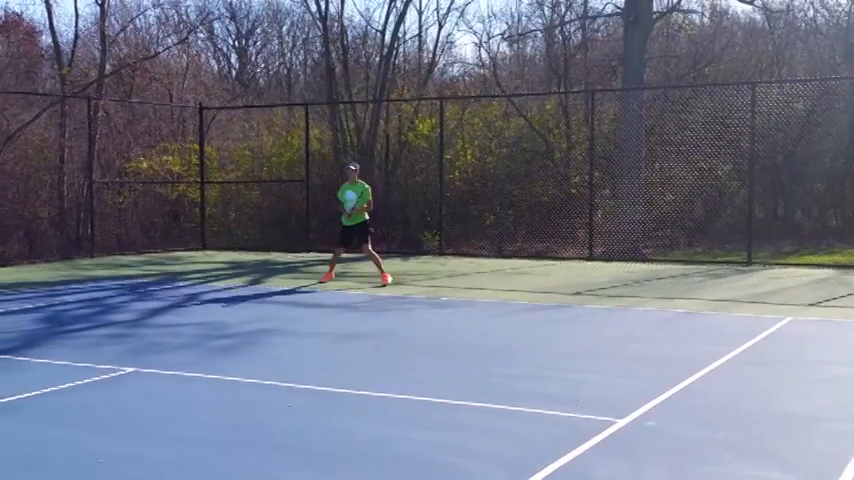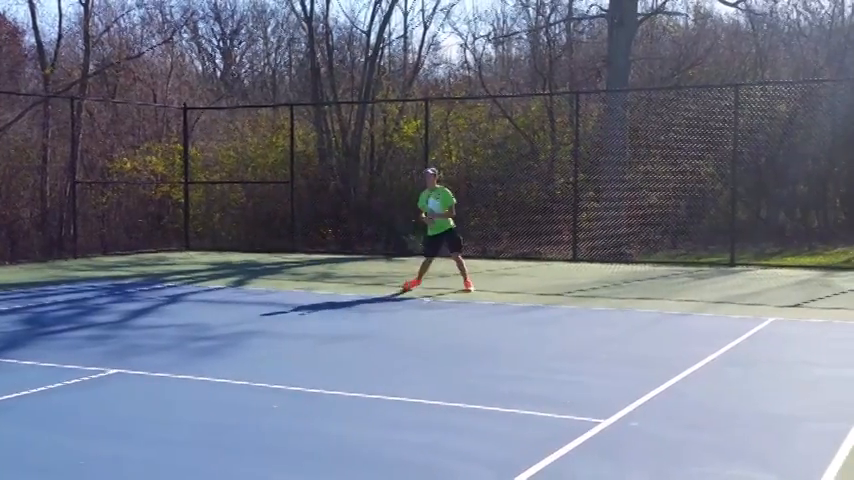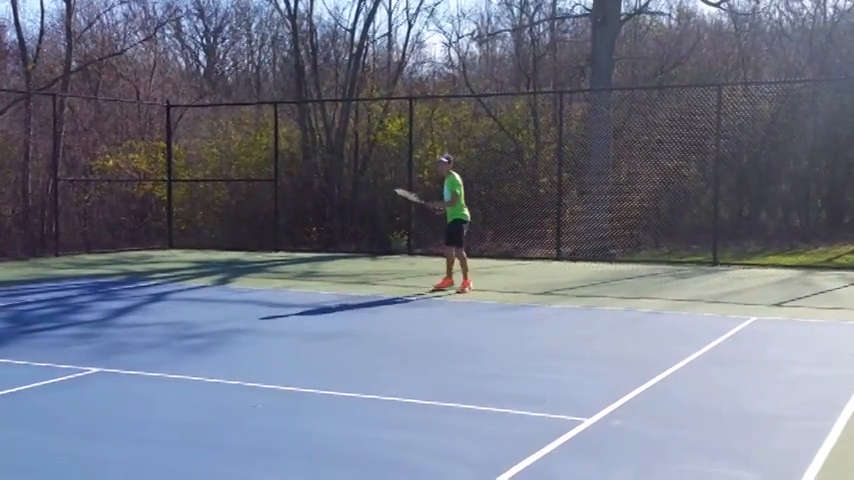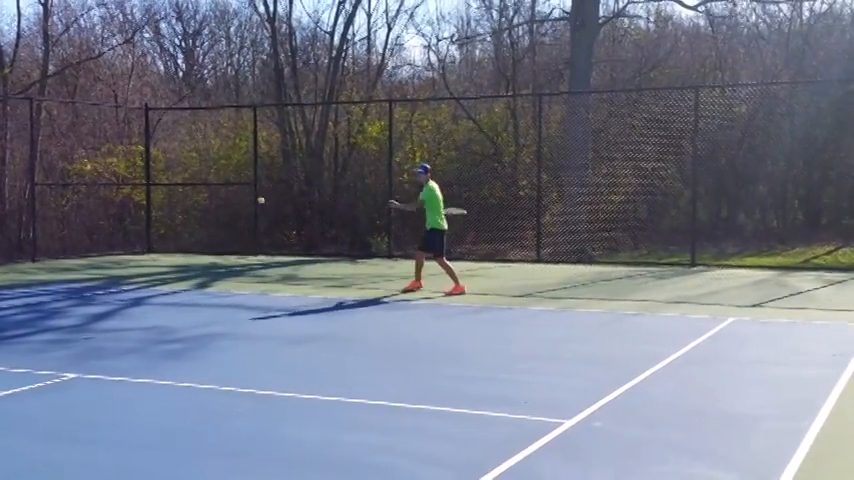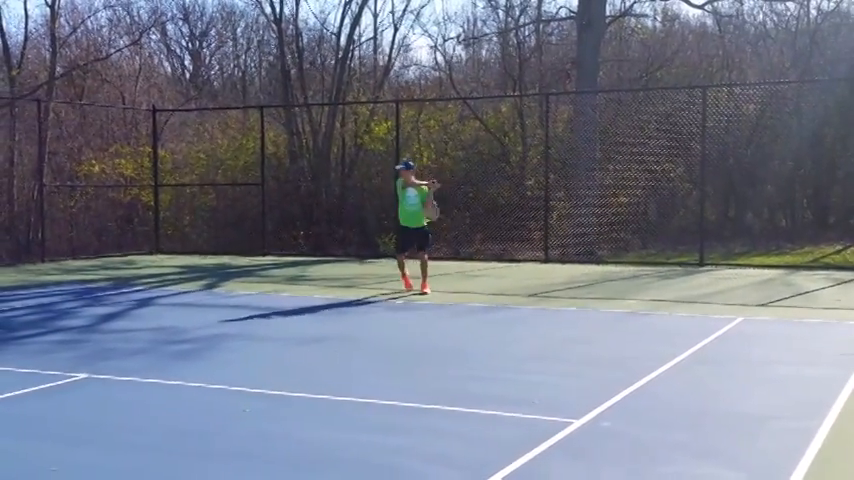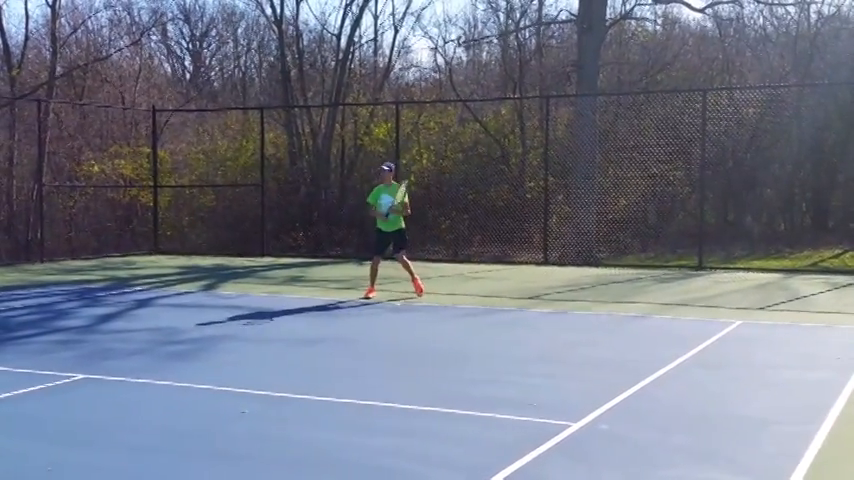
dt=0.7s
person 1, frame 1
left shoulder: (364, 187)
right shoulder: (344, 187)
left elbow: (370, 207)
left wrist: (358, 210)
right wrist: (345, 212)
left hip: (361, 222)
right hip: (347, 223)
left knee: (367, 249)
right knee: (338, 250)
left ankle: (384, 275)
right ankle: (330, 273)
person 1, frame 2
left shoulder: (445, 192)
right shoulder: (424, 195)
left elbow: (452, 213)
right elbow: (421, 213)
left wrist: (438, 215)
right wrist: (426, 219)
left hip: (448, 229)
right hip: (433, 231)
left knee: (456, 256)
right knee: (428, 259)
left ankle: (467, 281)
right ankle: (417, 280)
person 1, frame 3
left shoulder: (454, 179)
right shoulder: (447, 179)
left elbow: (453, 202)
left wrist: (436, 204)
right wrist: (441, 207)
left hip: (459, 218)
right hip: (452, 218)
left knee: (458, 250)
right knee: (448, 249)
left ankle: (466, 282)
right ankle: (448, 278)
person 1, frame 4
left shoulder: (429, 188)
right shoulder: (431, 186)
left elbow: (414, 207)
left wrist: (397, 205)
left hip: (436, 228)
right hip: (432, 227)
left knee: (439, 259)
right knee: (419, 254)
left ankle: (459, 286)
right ankle: (417, 282)
person 1, frame 5
left shoulder: (422, 187)
right shoulder: (401, 182)
left elbow: (427, 207)
right elbow: (408, 184)
left wrist: (430, 192)
right wrist: (427, 183)
left hip: (420, 226)
right hip: (405, 226)
left knee: (422, 255)
right knee: (400, 256)
left ankle: (424, 283)
right ankle: (405, 275)
person 1, frame 6
left shoulder: (400, 190)
right shoulder: (377, 190)
left elbow: (407, 212)
right elbow: (371, 210)
left wrist: (397, 211)
right wrist: (379, 215)
left hip: (398, 229)
right hip: (382, 230)
left knee: (400, 257)
right knee: (376, 259)
left ankle: (415, 279)
right ankle: (371, 288)
